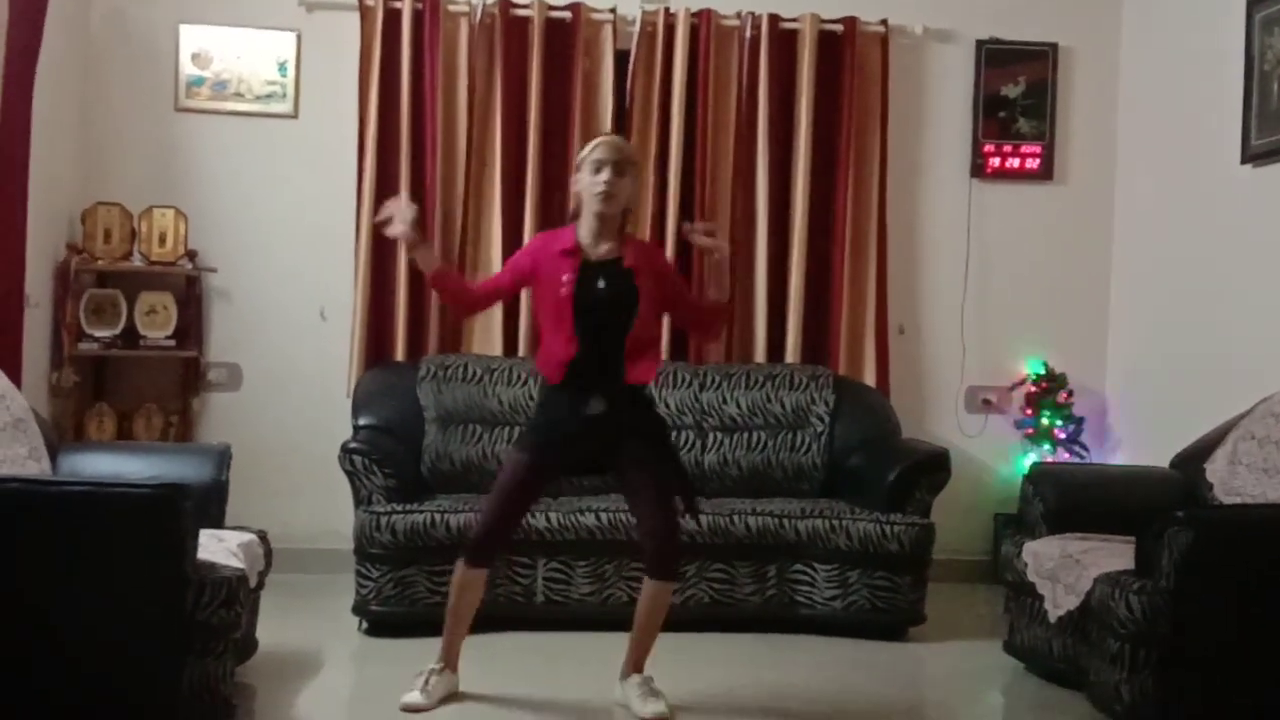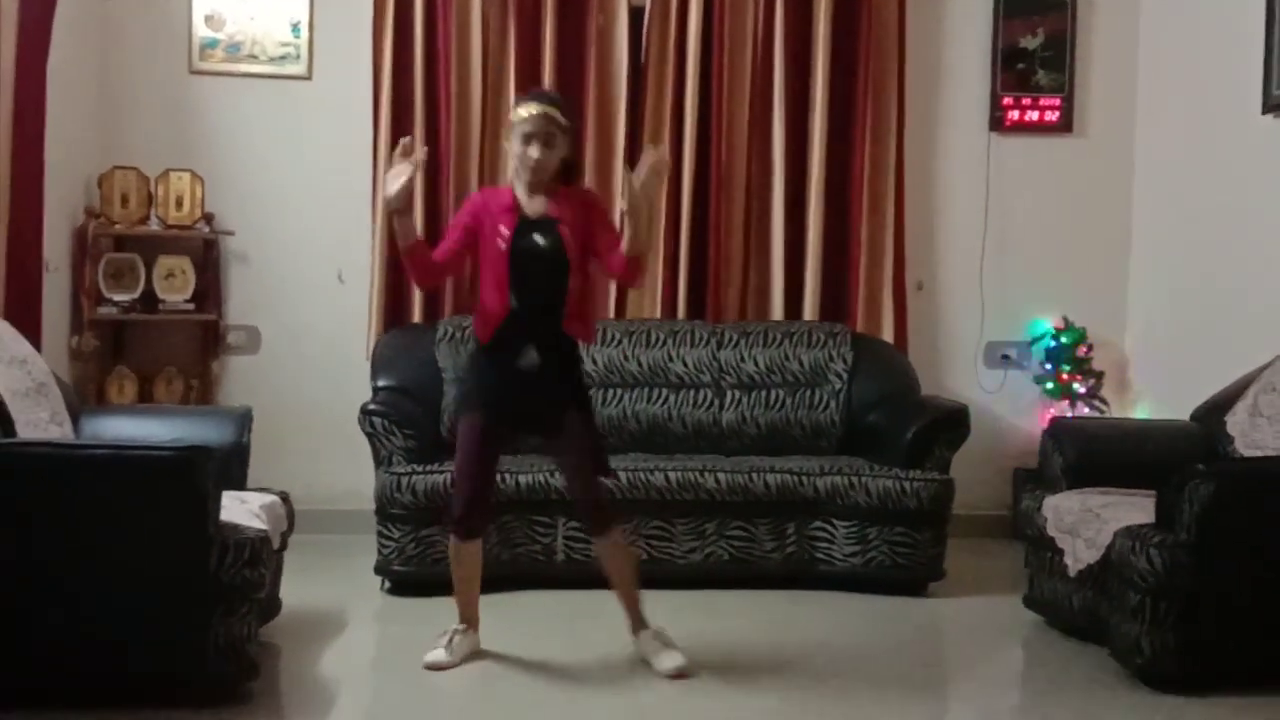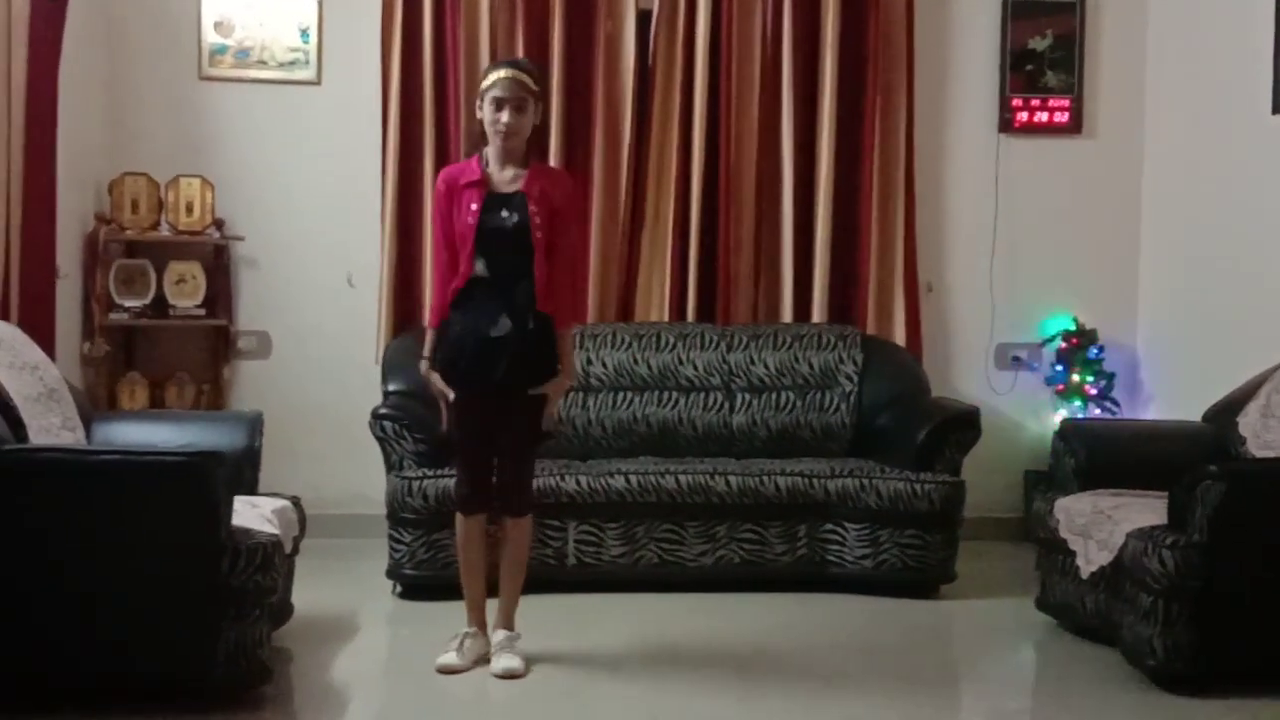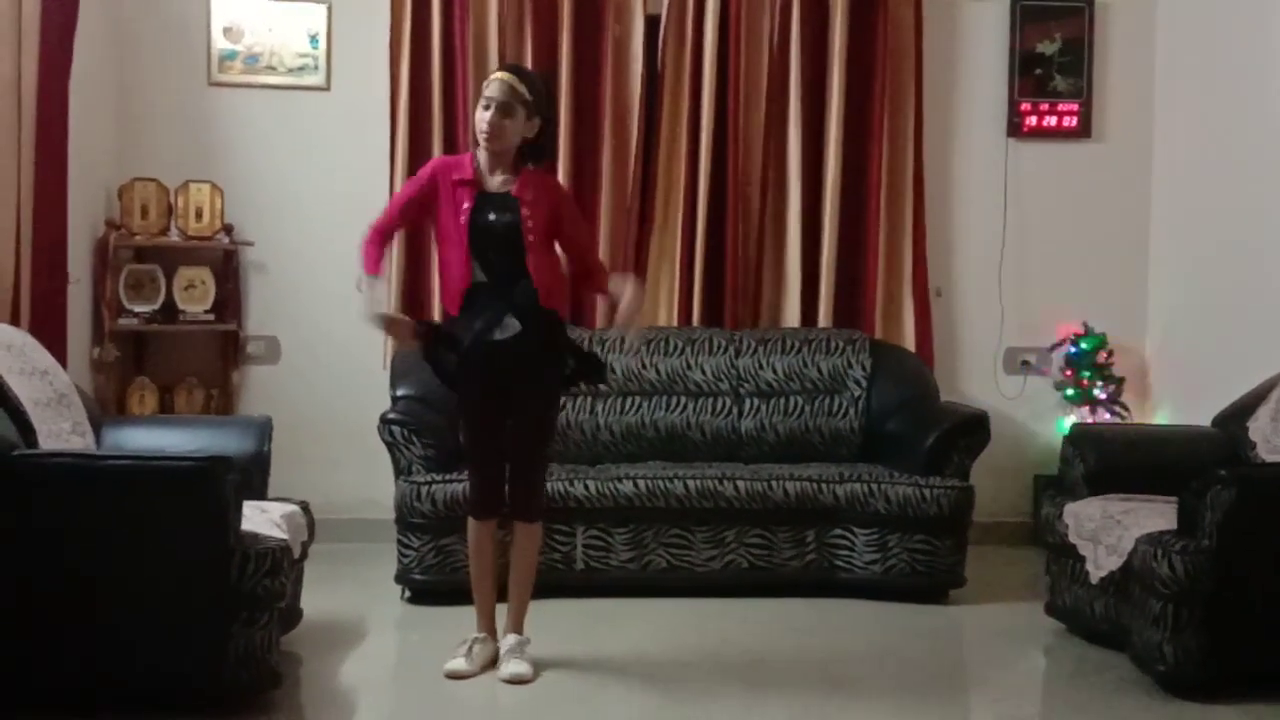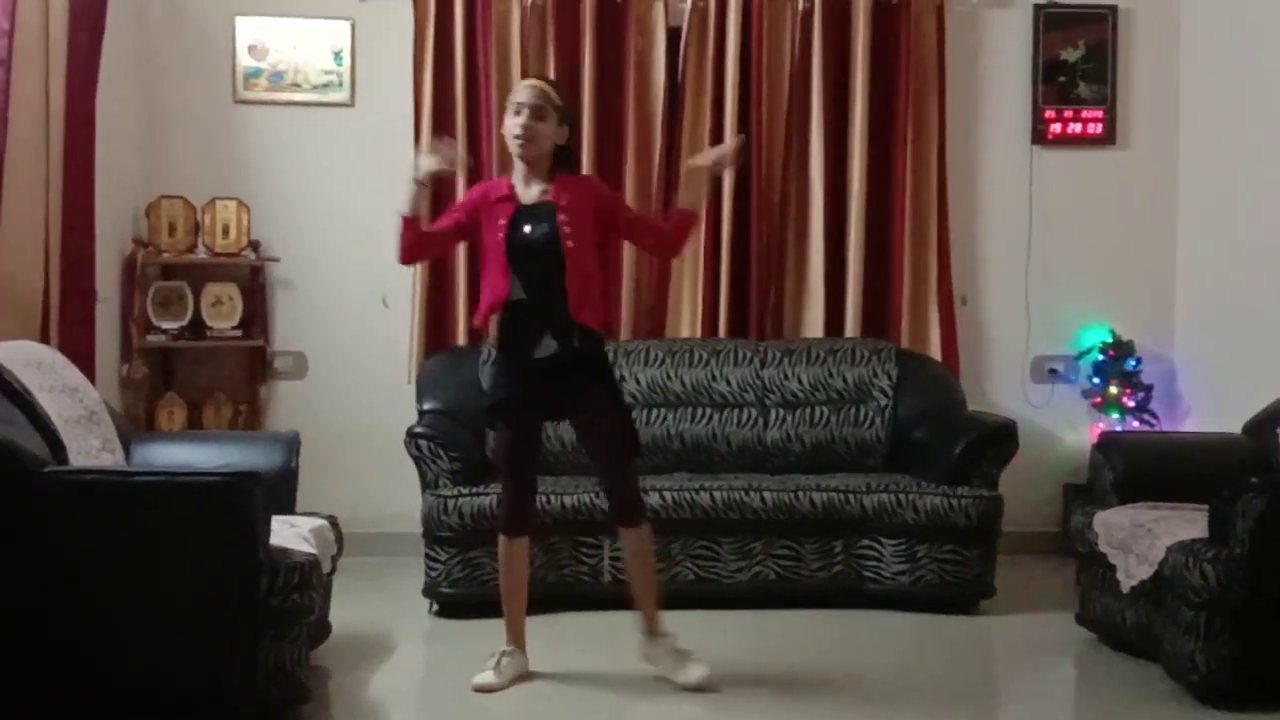
dt=0.4s
person 1, frame 1
left shoulder: (648, 261)
right shoulder: (545, 253)
left elbow: (705, 323)
right elbow: (469, 299)
left wrist: (720, 266)
right wrist: (419, 250)
left hip: (628, 419)
right hip: (560, 414)
left knee: (665, 550)
right knee: (486, 537)
right ankle: (445, 668)
person 1, frame 2
left shoulder: (583, 208)
right shoulder: (481, 207)
left elbow: (621, 270)
right elbow: (430, 273)
left wrist: (635, 202)
right wrist: (397, 210)
left hip: (558, 370)
right hip: (493, 367)
left knee: (591, 503)
right knee: (464, 505)
left ankle: (642, 628)
right ankle: (466, 626)
person 1, frame 3
left shoulder: (555, 187)
right shoulder: (453, 182)
left elbow: (568, 282)
right elbow: (444, 273)
left wrist: (566, 365)
right wrist: (430, 354)
left hip: (527, 345)
right hip: (468, 342)
left knee: (515, 485)
right knee: (471, 485)
left ankle: (506, 630)
right ankle: (473, 629)
person 1, frame 4
left shoulder: (544, 190)
right shoulder: (444, 175)
left elbow: (583, 261)
right elbow: (385, 232)
left wrist: (622, 286)
left hip: (537, 347)
right hip: (476, 349)
left knee: (526, 493)
right knee: (483, 491)
left ankle: (514, 634)
right ankle: (484, 633)
person 1, frame 5
left shoulder: (588, 194)
right shoulder: (483, 200)
left elbow: (664, 241)
right elbow: (415, 252)
left wrist: (698, 183)
right wrist: (420, 186)
left hip: (581, 359)
right hip: (514, 363)
left knee: (624, 496)
right knee: (513, 506)
left ankle: (654, 637)
right ankle: (513, 649)
